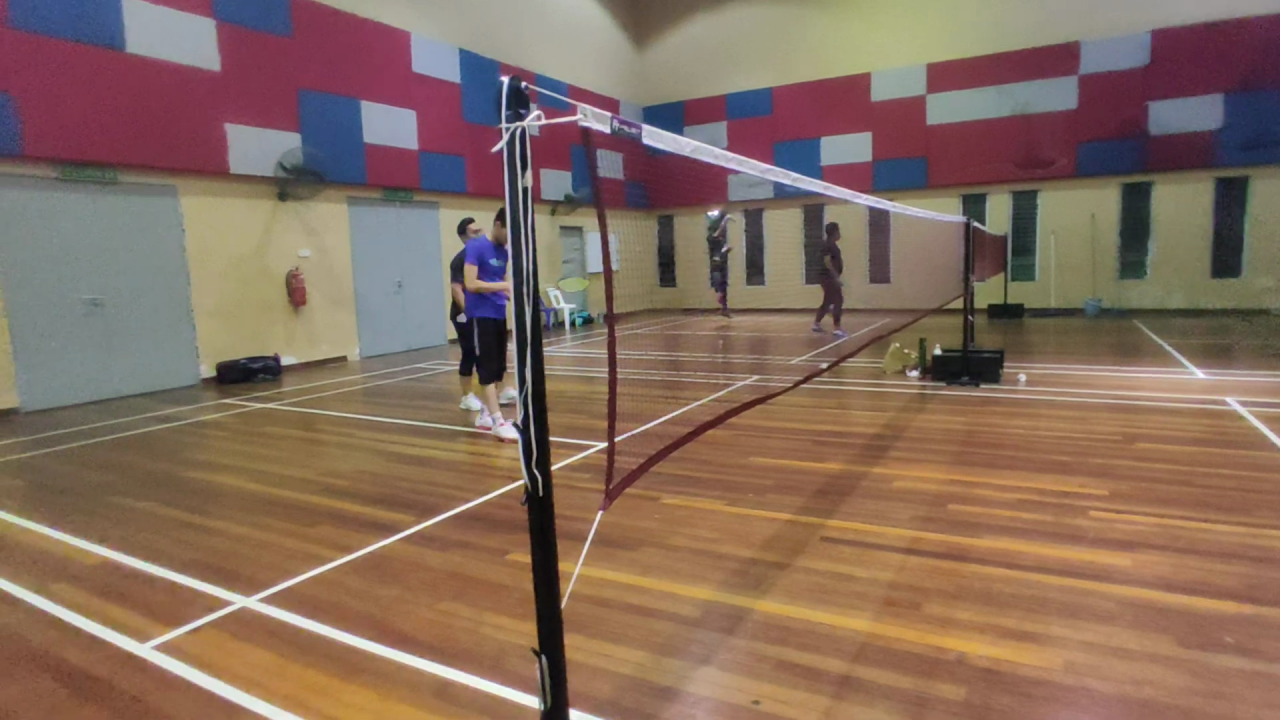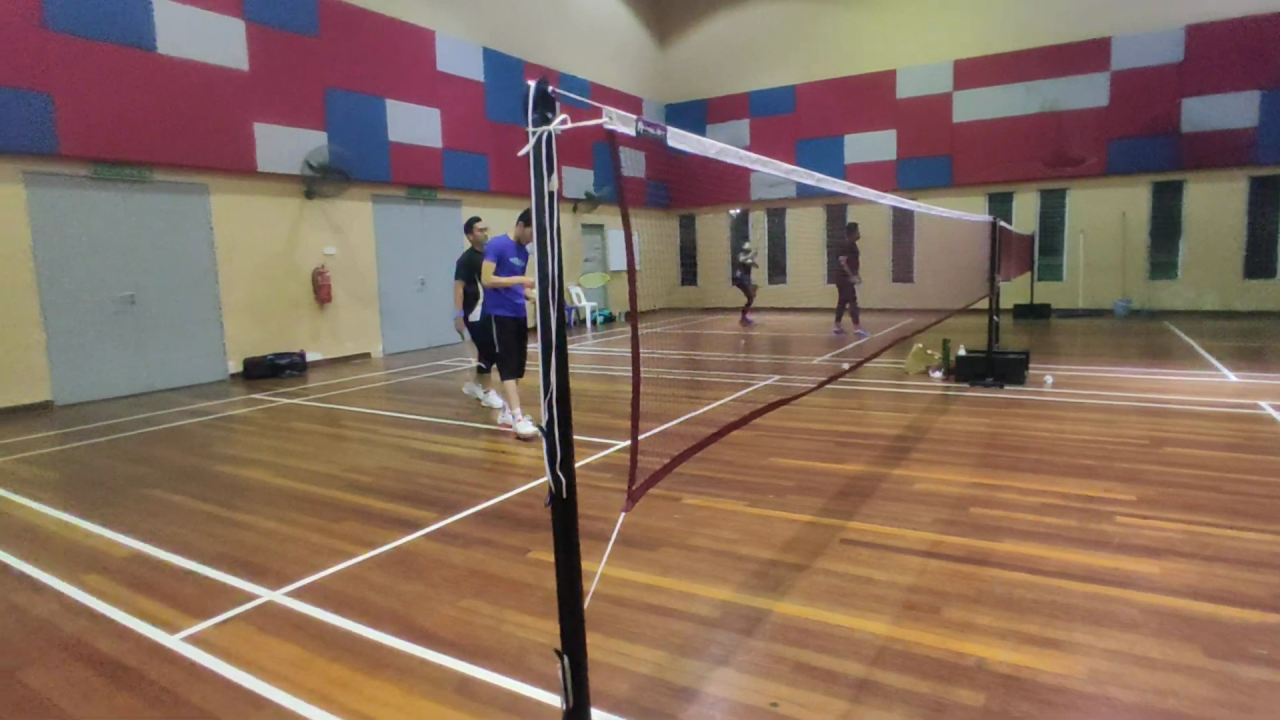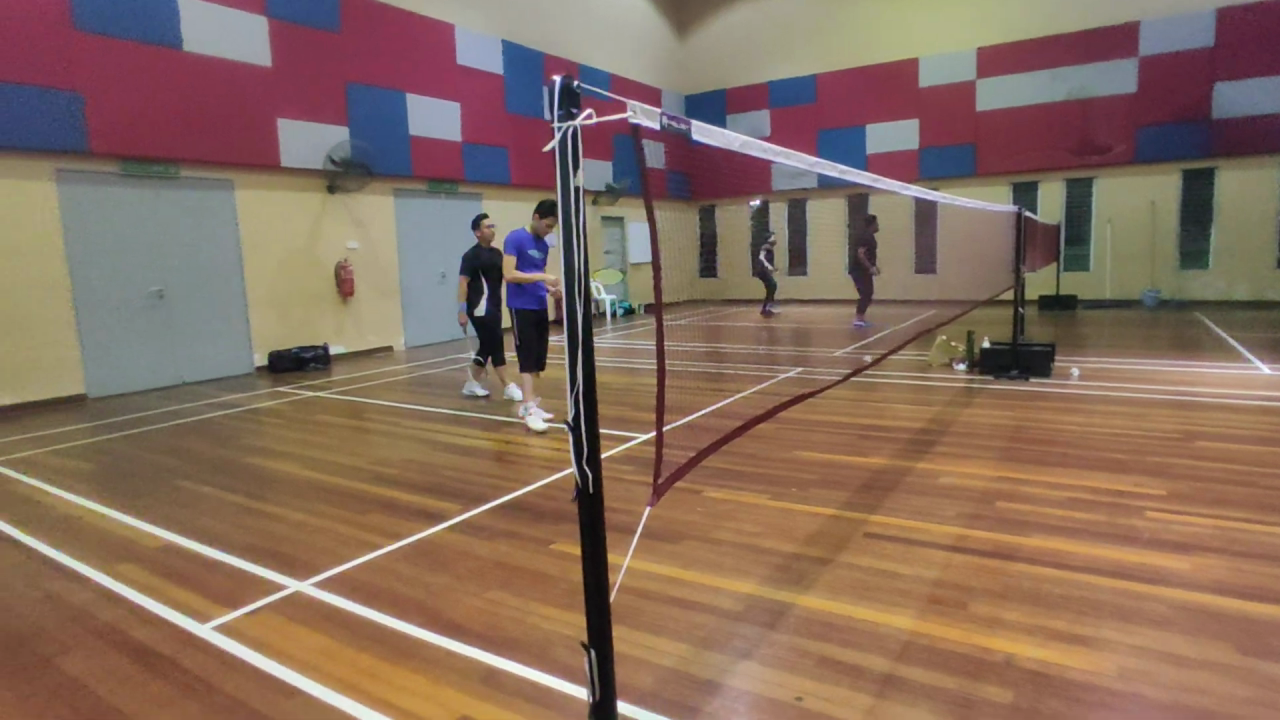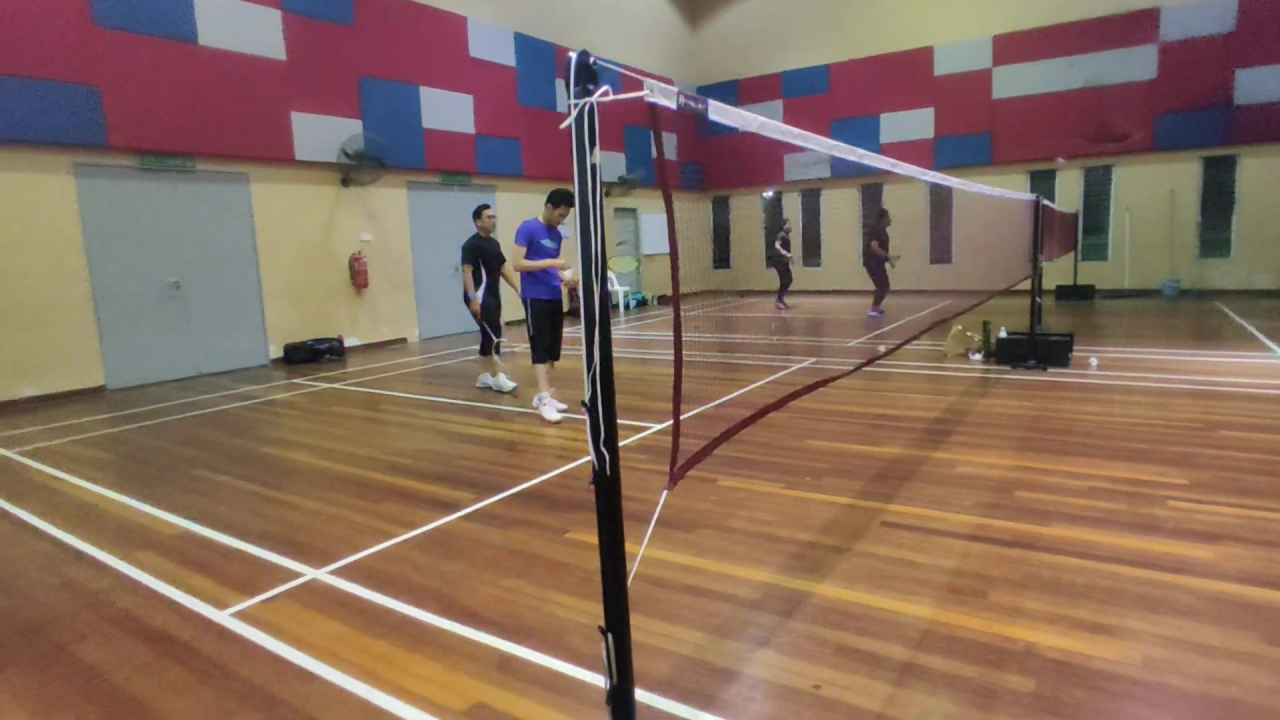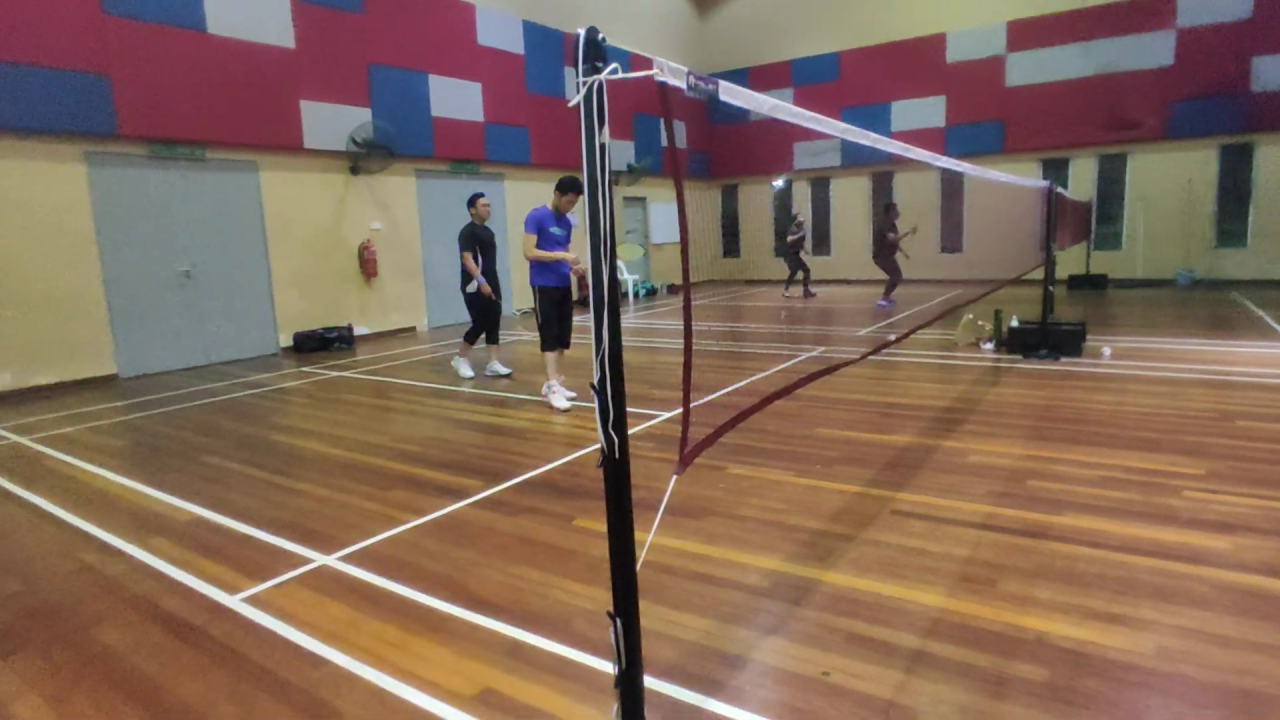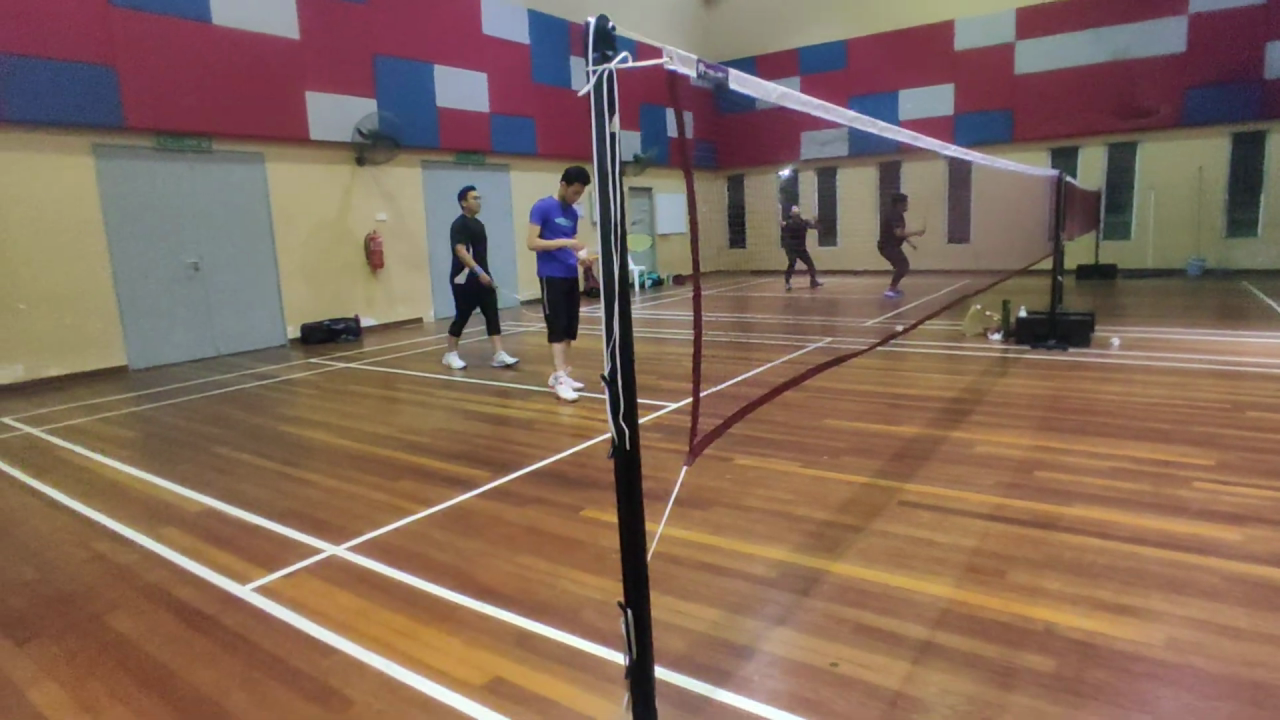
dt=0.2s
person 1, frame 1
left shoulder: (503, 252)
right shoulder: (475, 247)
right elbow: (470, 284)
left wrist: (512, 295)
right wrist: (505, 285)
left hip: (499, 316)
right hip: (481, 317)
left knee: (497, 370)
right knee: (487, 370)
left ankle: (485, 415)
right ankle: (498, 422)
person 1, frame 2
left shoulder: (524, 252)
right shoulder: (496, 245)
right elbow: (486, 279)
left wrist: (531, 295)
right wrist: (520, 280)
left hip: (519, 314)
right hip: (500, 314)
left knee: (517, 367)
right knee: (508, 367)
left ankle: (508, 412)
right ankle: (517, 418)
person 1, frame 3
left shoulder: (543, 245)
right shoulder: (515, 239)
right elbow: (509, 275)
left wrist: (551, 288)
right wrist: (543, 277)
left hip: (540, 307)
right hip: (522, 308)
left knee: (538, 360)
right knee: (528, 359)
left ankle: (530, 405)
right ankle: (530, 410)
person 1, frame 4
left shoulder: (557, 235)
right shoulder: (528, 229)
right elbow: (518, 263)
left wrist: (564, 277)
right wrist: (550, 262)
left hip: (555, 297)
right hip: (536, 298)
left knee: (553, 350)
right knee: (541, 349)
left ankle: (545, 395)
right ankle: (544, 400)
person 1, frame 5
left shoulder: (566, 222)
right shoulder: (536, 217)
right elbow: (529, 253)
left wrist: (574, 266)
right wrist: (562, 255)
left hip: (564, 285)
right hip: (545, 286)
left knee: (562, 338)
right knee: (550, 337)
left ankle: (554, 382)
right ankle: (553, 388)
person 1, frame 6
left shoulder: (573, 213)
right shoulder: (542, 207)
right elbow: (532, 243)
left wrist: (580, 256)
right wrist: (564, 242)
left hip: (571, 276)
right hip: (552, 276)
left knee: (569, 329)
right knee: (557, 328)
left ankle: (562, 373)
right ankle: (560, 379)
person 2, frame 1
right shoulder: (460, 260)
right elbow: (456, 289)
right wrist: (468, 312)
right hip: (465, 316)
right knee: (469, 355)
right ankle: (467, 397)
person 2, frame 2
right shoulder: (466, 259)
right elbow: (459, 288)
right wrist: (459, 316)
right hip: (476, 315)
left knee: (492, 351)
right knee: (486, 352)
left ankle: (474, 385)
right ankle: (488, 394)
person 2, frame 3
left shoulder: (496, 253)
right shoulder: (472, 255)
right elbow: (463, 283)
right wrist: (462, 310)
left hip: (494, 308)
right hip: (481, 309)
left knee: (487, 347)
right knee: (496, 345)
left ankle: (472, 383)
right ankle: (509, 387)
person 2, frame 4
left shoulder: (494, 243)
right shoulder: (472, 244)
left elbow: (503, 269)
right elbow: (467, 271)
left wrist: (518, 289)
right wrist: (473, 297)
left hip: (494, 297)
right hip: (480, 298)
left knee: (489, 336)
right knee: (492, 335)
left ankle: (485, 376)
right ankle: (497, 377)
person 2, frame 5
left shoulder: (488, 232)
right shoulder: (468, 232)
right elbow: (467, 259)
left wrist: (493, 283)
right wrist: (481, 282)
left hip: (491, 285)
right hip: (475, 287)
left knee: (494, 324)
right knee: (479, 324)
left ankle: (493, 364)
right ankle: (460, 359)
person 2, frame 6
left shoulder: (479, 224)
right shoulder: (459, 225)
right elbow: (460, 252)
right wrist: (479, 272)
left hip: (483, 278)
right hip: (464, 280)
left knee: (492, 315)
right knee: (462, 317)
left ankle: (499, 355)
right ankle: (450, 353)
